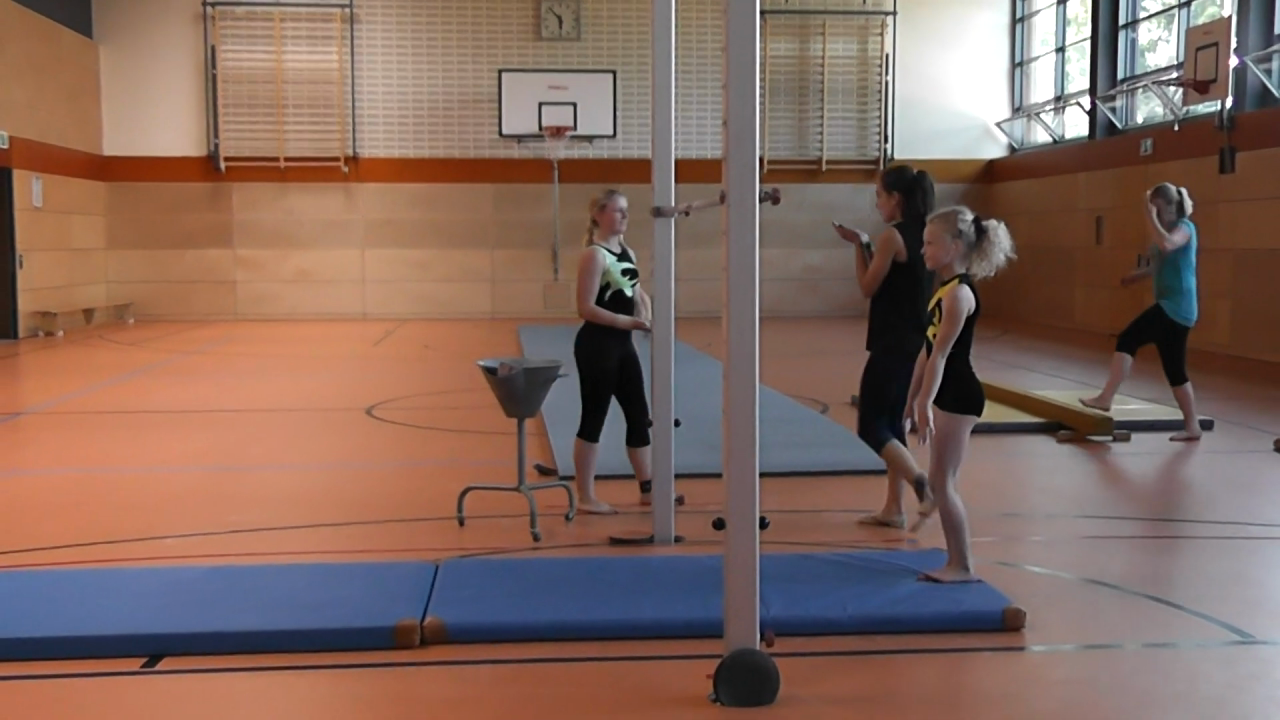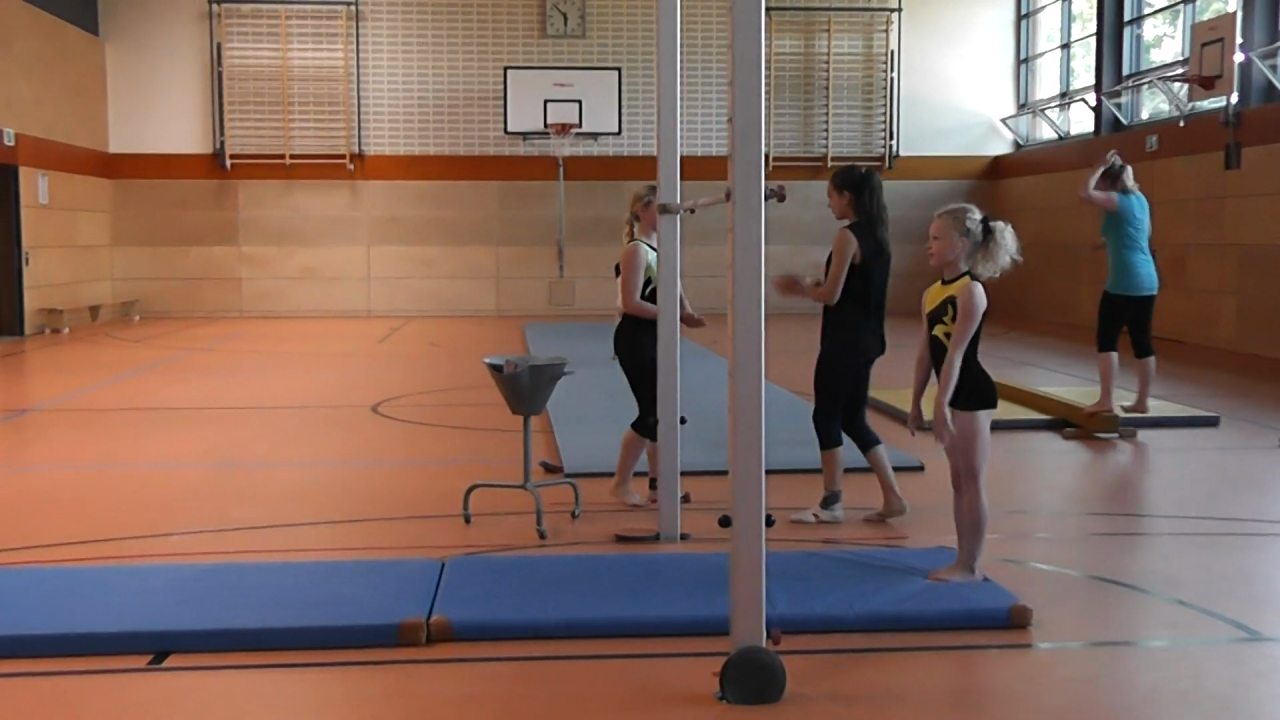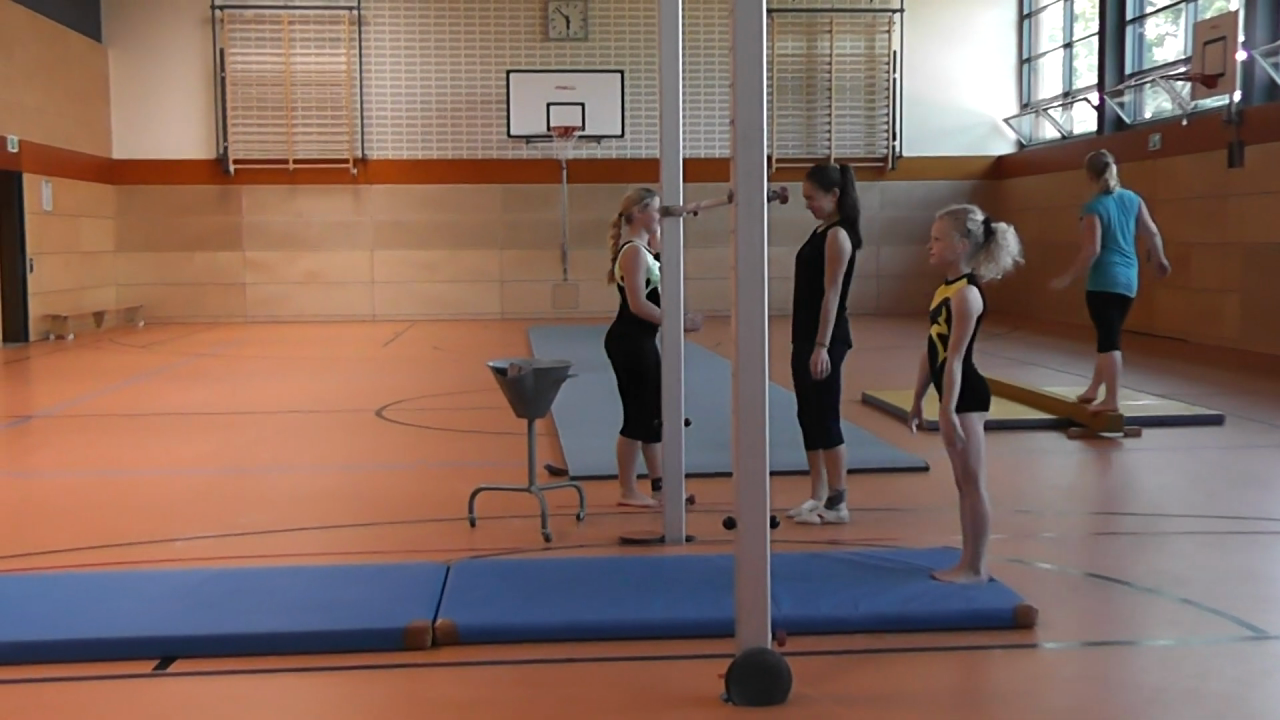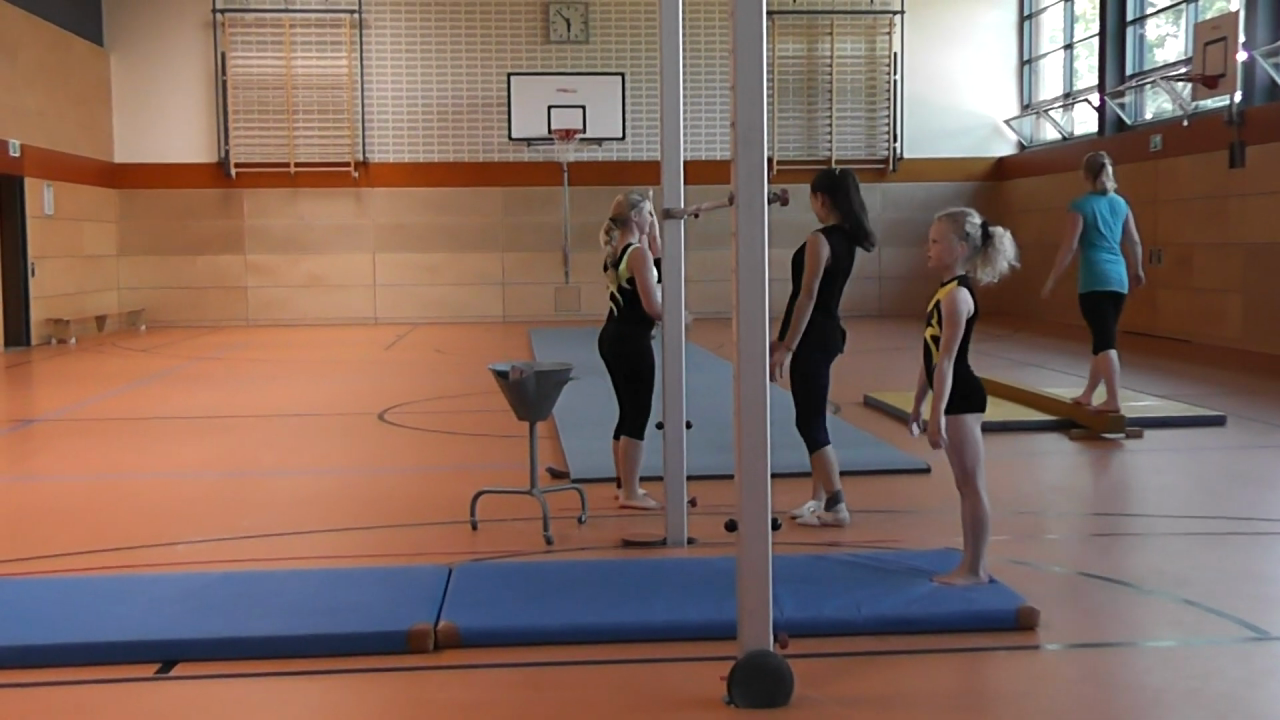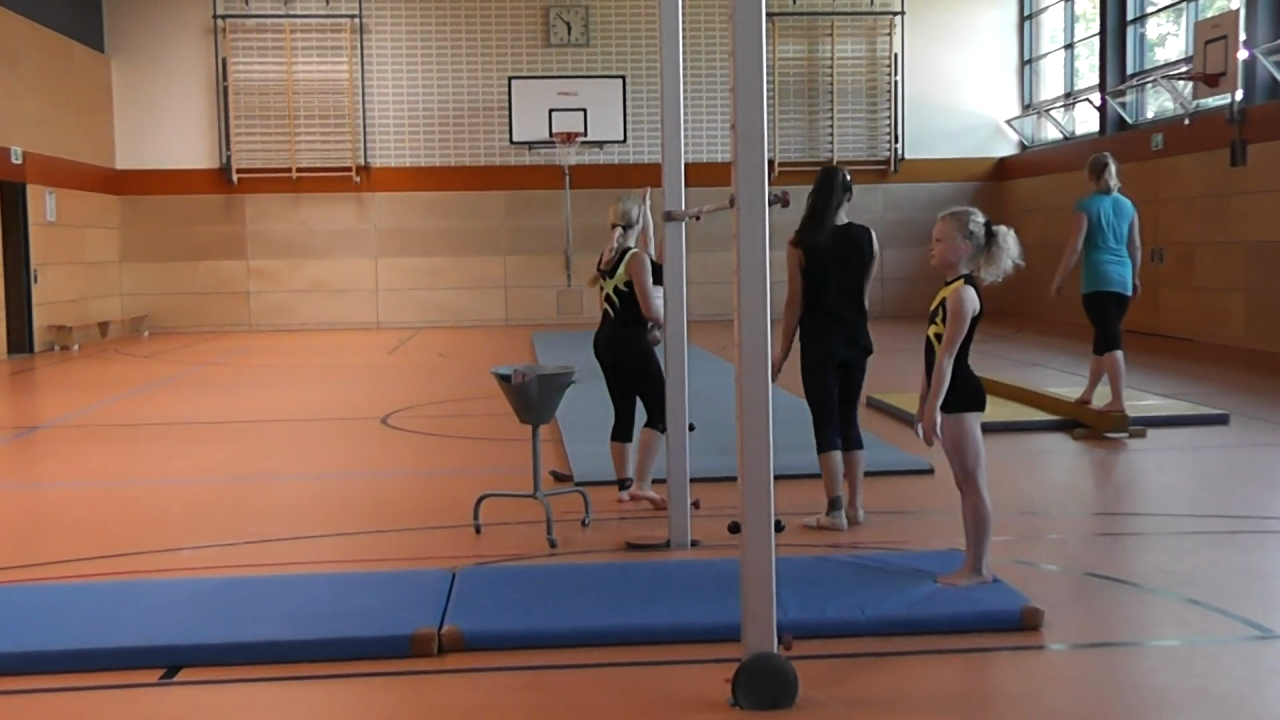
dt=0.5s
person 1, frame 1
left shoulder: (959, 294)
right shoulder: (944, 291)
left elbow: (941, 354)
right elbow: (927, 352)
left wrist: (926, 403)
right wrist: (913, 400)
left hip: (958, 396)
right hip: (945, 396)
left knee: (941, 483)
right knee: (941, 483)
left ankle: (963, 566)
right ankle: (954, 562)
person 1, frame 2
left shoulder: (971, 291)
right shoulder: (932, 293)
left elbow: (956, 353)
right elbow: (925, 352)
left wrist: (941, 405)
right wrist: (916, 402)
left hip: (972, 394)
right hip: (951, 393)
left knee: (972, 482)
right knee: (958, 481)
left ankle: (971, 566)
right ankle: (962, 561)
person 1, frame 3
left shoulder: (966, 295)
right shoulder: (943, 291)
left elbow: (954, 358)
right elbow: (931, 352)
left wrist: (948, 412)
right wrist: (917, 400)
left hip: (965, 396)
right hip: (951, 395)
left knee: (972, 483)
right knee: (963, 483)
left ankle: (976, 568)
right ankle: (967, 563)
person 1, frame 4
left shoulder: (956, 296)
right shoulder: (945, 292)
left elbow: (946, 359)
right elbow: (931, 356)
left wrist: (938, 413)
right wrist: (918, 404)
left hip: (960, 399)
right hip: (950, 398)
left knee: (972, 486)
right knee: (964, 485)
left ankle: (975, 568)
right ankle: (969, 564)
person 1, frame 5
left shoulder: (962, 294)
right shoulder: (948, 290)
left elbow: (947, 356)
right elbow: (932, 354)
left wrist: (933, 408)
right wrist: (924, 404)
left hip: (961, 397)
right hip: (950, 397)
left knee: (973, 485)
right knee: (964, 485)
left ankle: (978, 569)
right ankle: (972, 564)
person 2, frame 1
left shoulder: (893, 235)
right shoulder: (921, 236)
left elbow: (867, 288)
left wrist: (859, 246)
right wrist: (866, 246)
left hip: (892, 344)
right hip: (909, 343)
left knee: (871, 425)
right knee: (891, 422)
left ankle: (924, 489)
right ankle: (894, 506)
person 2, frame 2
left shoulder: (847, 236)
right shoulder: (876, 235)
left elbow: (831, 296)
left wrist: (803, 289)
right wrist: (809, 286)
left hip: (844, 342)
right hip: (866, 341)
left knee: (826, 418)
right knee: (854, 420)
left ankle: (832, 503)
right ankle: (892, 498)
person 2, frame 3
left shoulder: (838, 235)
right shoulder: (820, 232)
left elbow: (832, 294)
left wrist: (822, 346)
left hip: (825, 339)
right hip: (807, 336)
left knee: (826, 420)
right knee: (808, 418)
left ankle: (836, 504)
right ankle: (818, 497)
person 2, frame 4
left shoulder: (819, 240)
right shoulder: (846, 237)
left elbow: (807, 298)
left wrist: (786, 348)
right wrist: (782, 338)
left hip: (812, 340)
right hip: (821, 337)
left knee: (810, 422)
right knee: (812, 420)
left ankle: (836, 506)
right ankle: (820, 499)
person 2, frame 5
left shoulder: (802, 242)
right shoulder: (867, 238)
left elbow: (795, 302)
right elbow: (865, 296)
left wrist: (783, 350)
left hip: (819, 343)
right hip: (856, 340)
left knee: (826, 424)
right knee: (848, 420)
left ankle: (835, 511)
right ankle: (855, 504)
person 3, frame 1
left shoulder: (627, 252)
right shoulder: (594, 256)
left elbow: (637, 297)
right elbow: (586, 309)
left wrist: (644, 317)
right wrist: (630, 322)
left hip: (623, 346)
right hip: (596, 345)
left knee: (639, 417)
right knee: (593, 419)
left ankle: (649, 488)
right ankle: (586, 496)
person 3, frame 2
left shoulder: (660, 248)
right shoulder: (636, 250)
right elbow: (629, 304)
left wrist: (685, 314)
right wrist: (676, 314)
left hip: (656, 339)
right hip: (635, 340)
left knee: (662, 413)
right knee: (650, 414)
left ankle: (656, 486)
right ankle: (621, 483)
person 3, frame 3
left shoulder: (643, 248)
right shoulder: (634, 251)
right elbow: (638, 305)
right wrist: (678, 322)
left hip: (641, 341)
right hip: (631, 341)
left knee: (654, 414)
right knee: (638, 415)
left ankle: (659, 486)
right ankle: (629, 491)
person 3, frame 4
left shoulder: (616, 252)
right shoulder: (639, 253)
right elbow: (652, 306)
left hip: (613, 336)
right hip: (632, 340)
left knee: (629, 412)
right knee: (638, 414)
left ankle: (625, 484)
right ankle: (630, 492)
person 3, frame 5
left shoulder: (606, 256)
right shoulder: (636, 258)
right elbow: (650, 310)
right wrist: (661, 323)
left hip: (605, 339)
right hip: (631, 341)
left knee: (623, 413)
right knee: (658, 411)
left ankle: (625, 485)
right ankle: (641, 484)
person 4, frame 1
left shoulder: (1185, 227)
right shoulder: (1168, 228)
left elbow: (1167, 245)
left wrist: (1153, 217)
right wrist: (1137, 274)
left hip: (1175, 306)
right hip: (1175, 308)
left knee: (1127, 341)
right knee: (1175, 369)
left ankle: (1104, 399)
right ankle: (1192, 425)
person 4, frame 2
left shoulder: (1116, 200)
right shoulder: (1138, 198)
left elbow: (1085, 194)
left wrist: (1100, 168)
right wrist: (1110, 241)
left hip: (1124, 282)
right hip: (1147, 280)
left knee: (1107, 339)
right knee: (1142, 342)
left ankle: (1106, 401)
right ankle: (1142, 401)
person 4, frame 3
left shoulder: (1094, 207)
right shoulder: (1131, 198)
left elbow: (1092, 250)
right elbow: (1152, 232)
left wrist: (1067, 278)
right wrist: (1160, 260)
left hip: (1103, 281)
right hip: (1129, 280)
left knee: (1109, 339)
right knee: (1109, 337)
left ankle: (1111, 400)
right ankle: (1092, 391)
person 4, frame 4
left shoulder: (1081, 205)
right shoulder: (1120, 203)
left elbow: (1069, 247)
right elbow: (1134, 241)
left wrist: (1051, 280)
right wrist: (1137, 269)
left hip: (1095, 279)
right hip: (1119, 279)
left knee: (1105, 339)
right knee: (1103, 337)
left ankle: (1113, 400)
right ankle: (1088, 394)
person 4, frame 5
left shoulder: (1086, 205)
right shoulder: (1127, 205)
left elbow: (1075, 247)
right elbow: (1135, 247)
left wrist: (1058, 280)
right wrist: (1134, 278)
left hip: (1098, 280)
right hip: (1123, 280)
left knee: (1110, 339)
right knee: (1105, 337)
left ankle: (1118, 401)
right ankle: (1089, 392)
